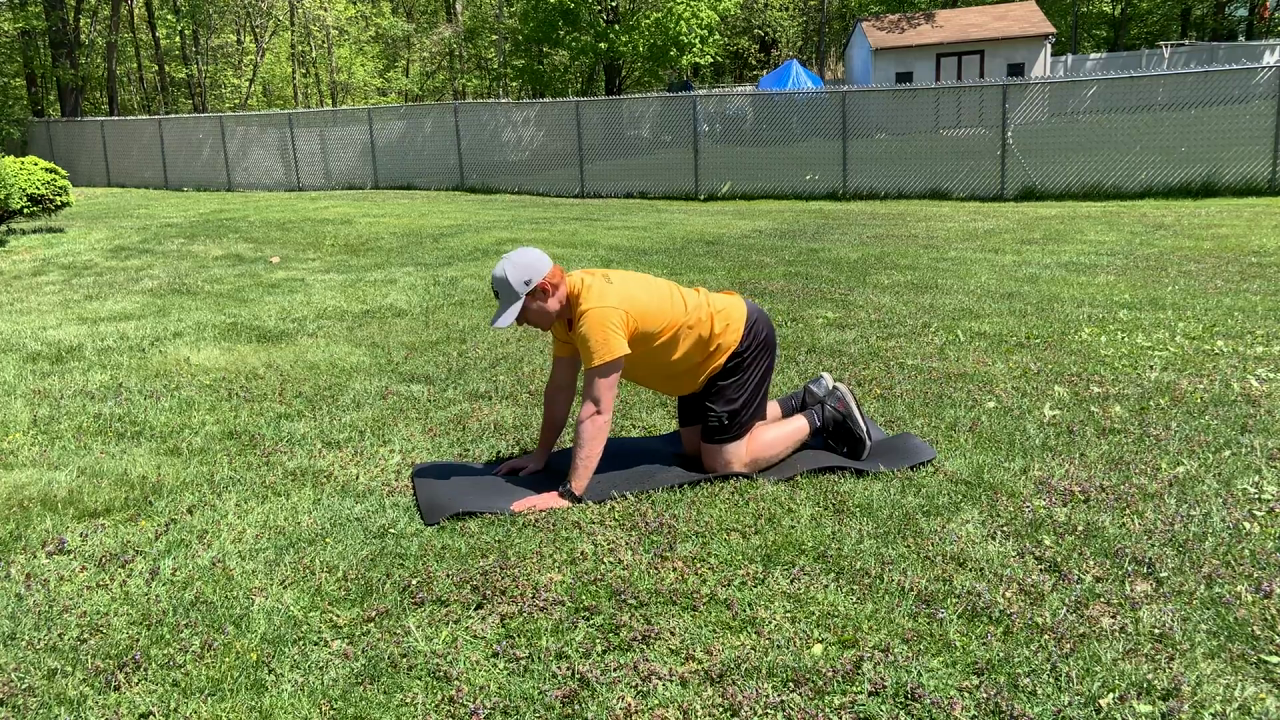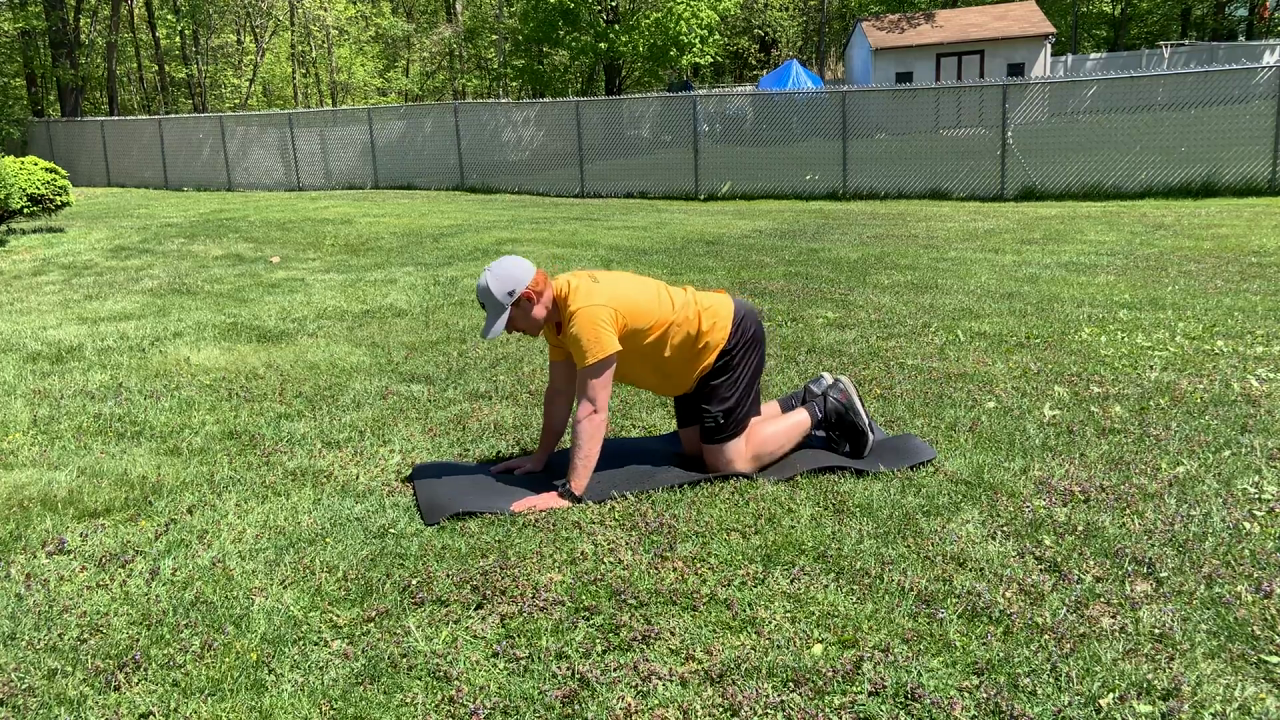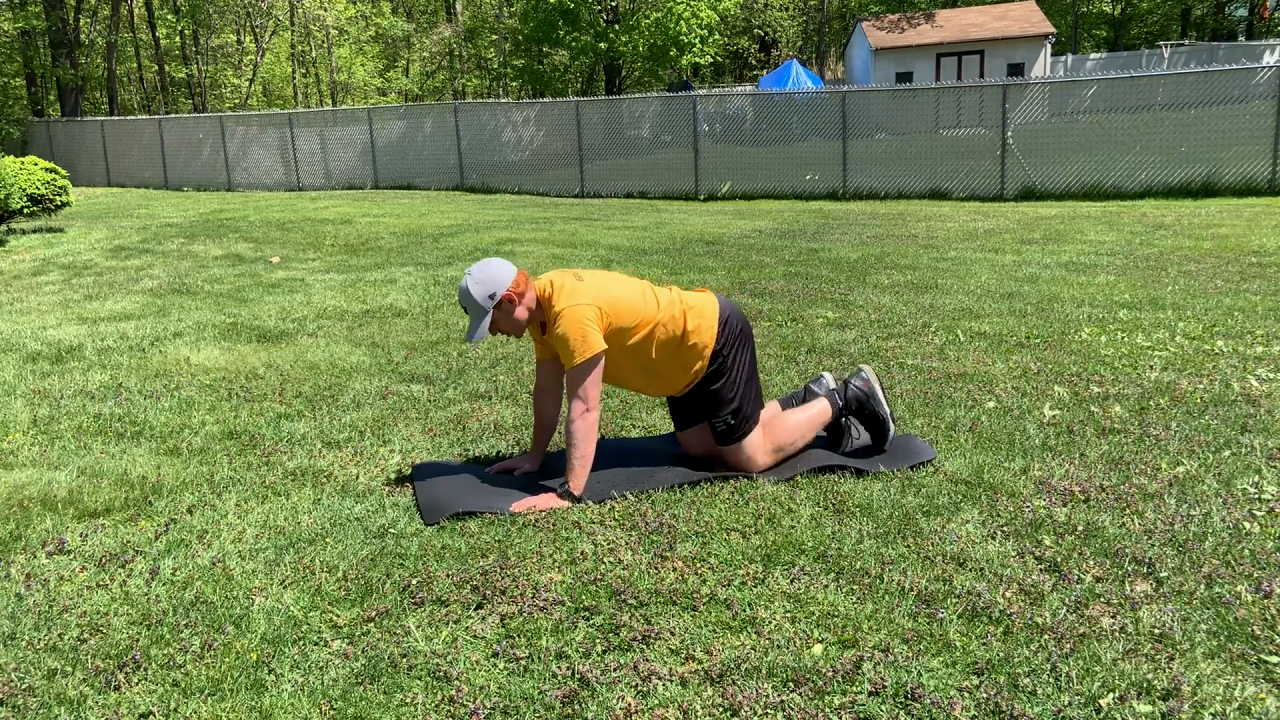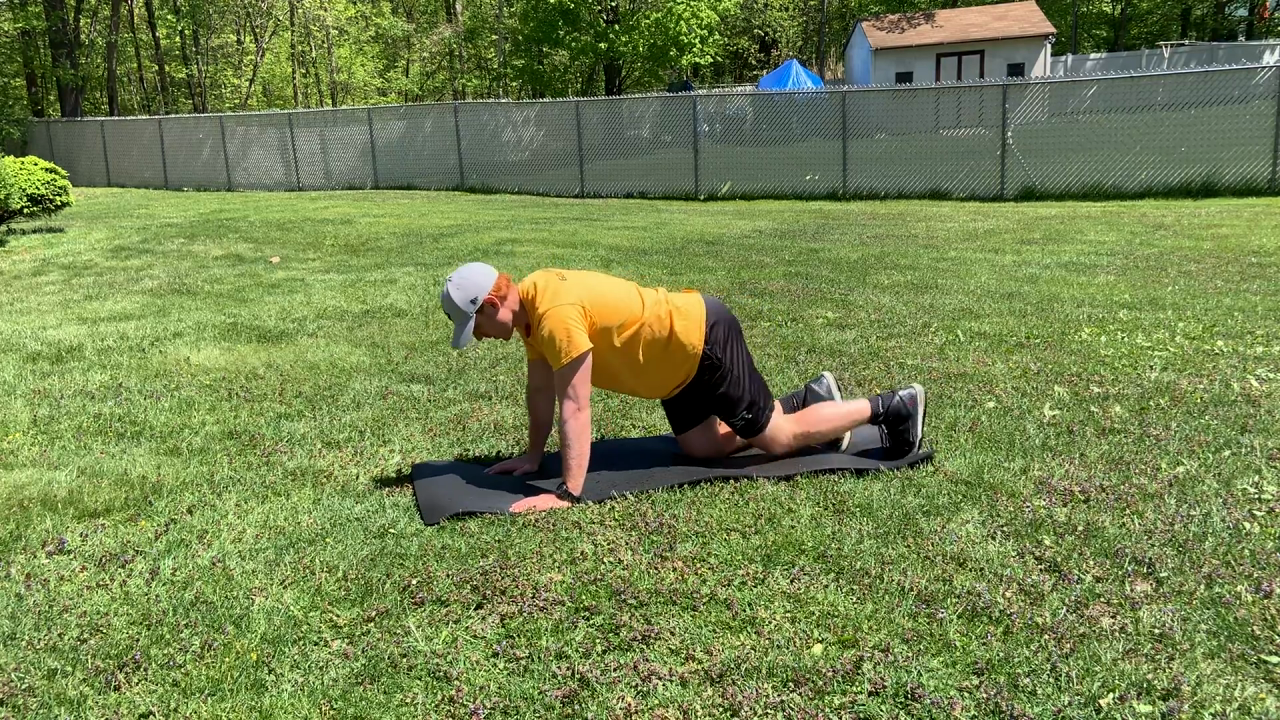
dt=0.2s
person 1, frame 1
left shoulder: (597, 314)
right shoulder: (565, 304)
left elbow: (596, 412)
right elbow: (560, 388)
left wrist: (569, 493)
right wrist: (540, 455)
left hip: (740, 338)
right hip: (710, 342)
left knee: (725, 460)
right knee: (694, 445)
left ankle: (824, 414)
right ankle: (807, 399)
person 1, frame 2
left shoulder: (586, 314)
right shoulder: (555, 305)
left elbow: (592, 411)
right elbow: (559, 391)
left wrist: (570, 493)
right wrist: (541, 456)
left hip: (730, 337)
right hip: (701, 341)
left knee: (729, 460)
right knee: (696, 445)
left ankle: (824, 406)
right ankle: (809, 398)
person 1, frame 3
left shoulder: (572, 313)
right shoulder: (542, 304)
left elbow: (584, 411)
right elbow: (547, 391)
left wrist: (569, 494)
right wrist: (535, 456)
left hip: (716, 337)
right hip: (690, 346)
left knee: (752, 457)
right knee: (698, 446)
left ankle: (848, 398)
right ankle: (809, 398)
person 1, frame 4
left shoulder: (555, 314)
right shoulder: (530, 304)
left elbow: (576, 410)
right elbow: (540, 390)
left wrist: (568, 492)
right wrist: (533, 455)
left hip: (704, 338)
right hip: (681, 347)
left knee: (778, 438)
right knee: (700, 446)
left ankle: (894, 406)
right ankle: (810, 395)
